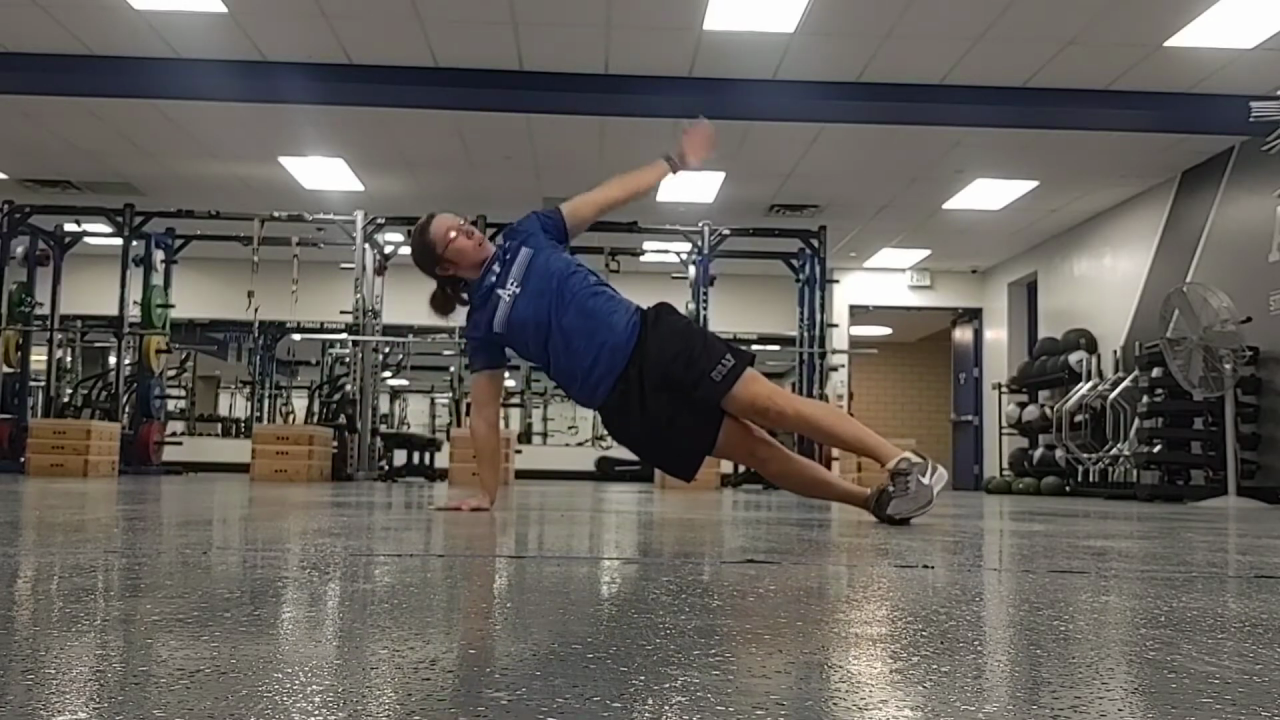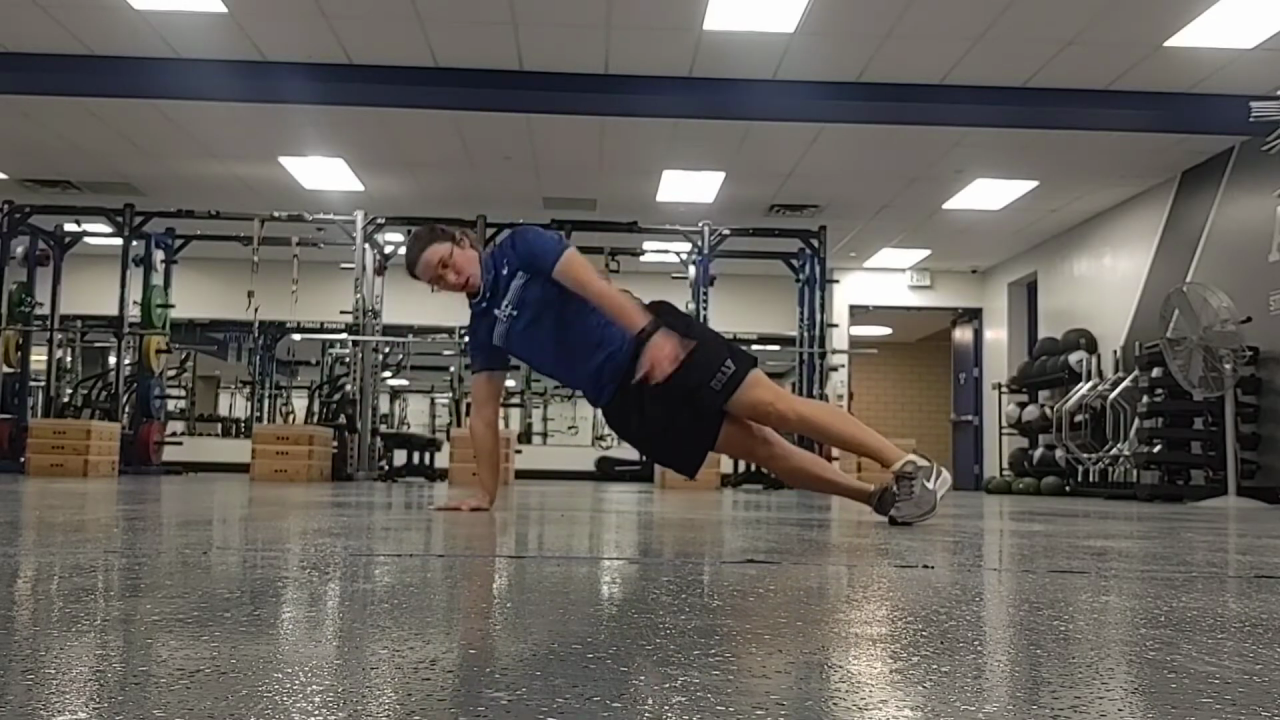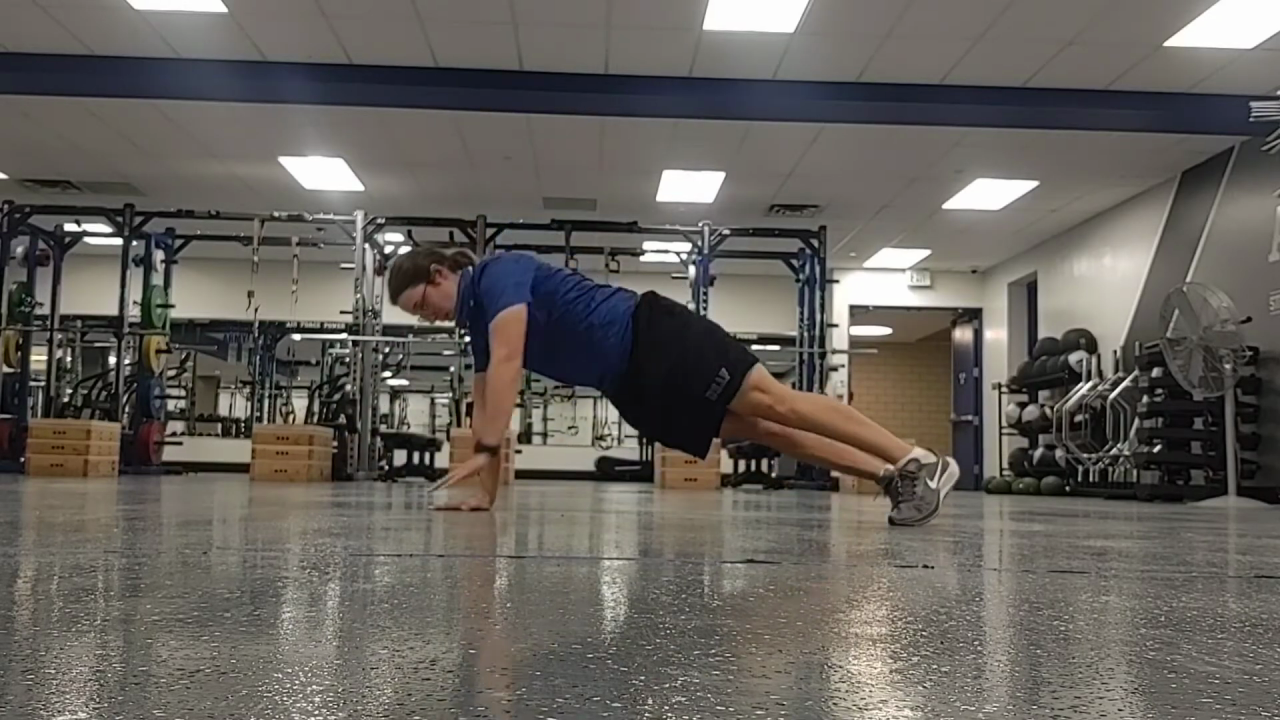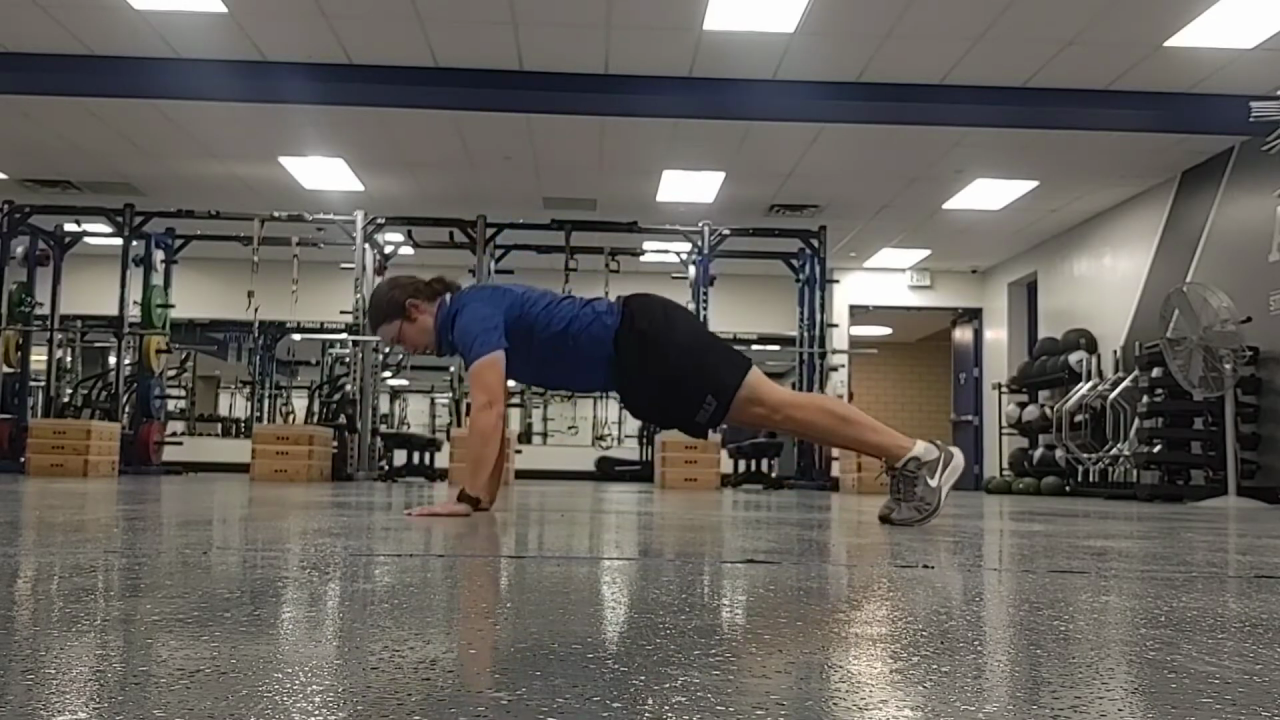
dt=0.3s
person 1, frame 1
left shoulder: (525, 239)
right shoulder: (480, 323)
left elbow: (606, 197)
right elbow: (484, 414)
left wrist: (675, 162)
right wrist: (487, 492)
left hip: (653, 342)
right hip: (623, 405)
left knee: (771, 403)
right knee: (754, 449)
left ankle: (904, 465)
right ankle: (875, 497)
person 1, frame 2
left shoulder: (521, 245)
right shoulder: (483, 326)
left elbow: (588, 280)
right elbow: (484, 413)
left wrist: (649, 330)
right wrist: (486, 493)
left hip: (655, 348)
right hip: (627, 402)
left knee: (772, 405)
right knee: (754, 444)
left ankle: (910, 467)
right ankle: (877, 494)
person 1, frame 3
left shoulder: (499, 273)
right shoulder: (476, 324)
left elbow: (509, 362)
right elbow: (484, 406)
left wrist: (485, 450)
right wrist: (486, 492)
left hip: (653, 334)
right hip: (632, 388)
left knee: (773, 402)
right knee: (759, 429)
left ankle: (917, 461)
right ankle: (888, 473)
person 1, frame 4
left shoulder: (472, 311)
right shoulder: (468, 330)
left elbow: (487, 411)
right elbow: (494, 415)
left wrist: (471, 496)
right wrist: (488, 494)
left hip: (645, 336)
right hip: (636, 375)
left knee: (774, 404)
right knee: (767, 415)
left ankle: (923, 455)
right ankle: (904, 461)
